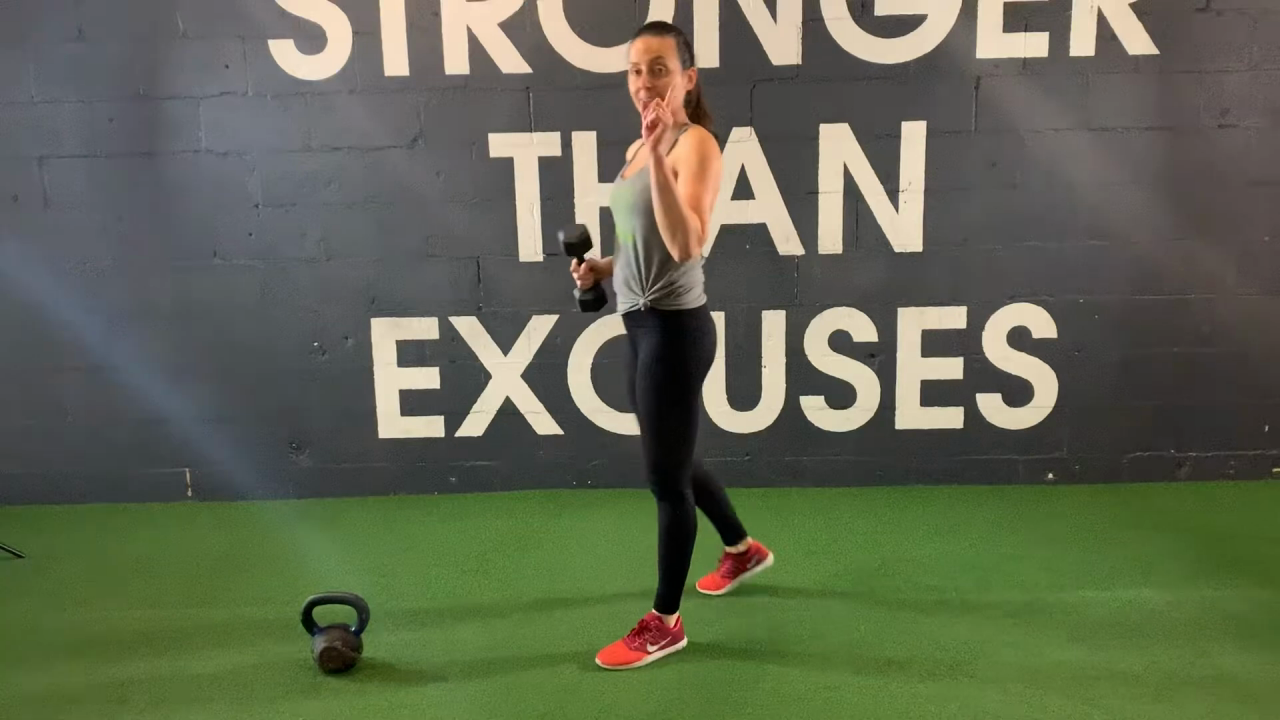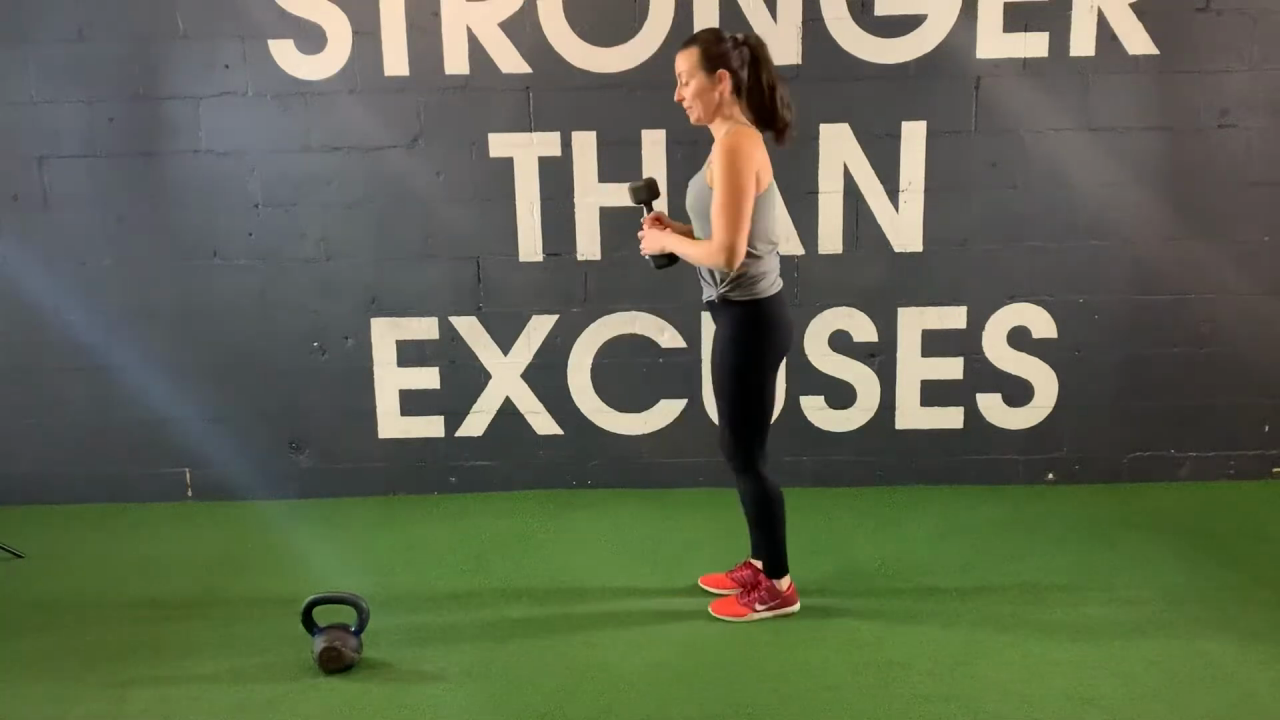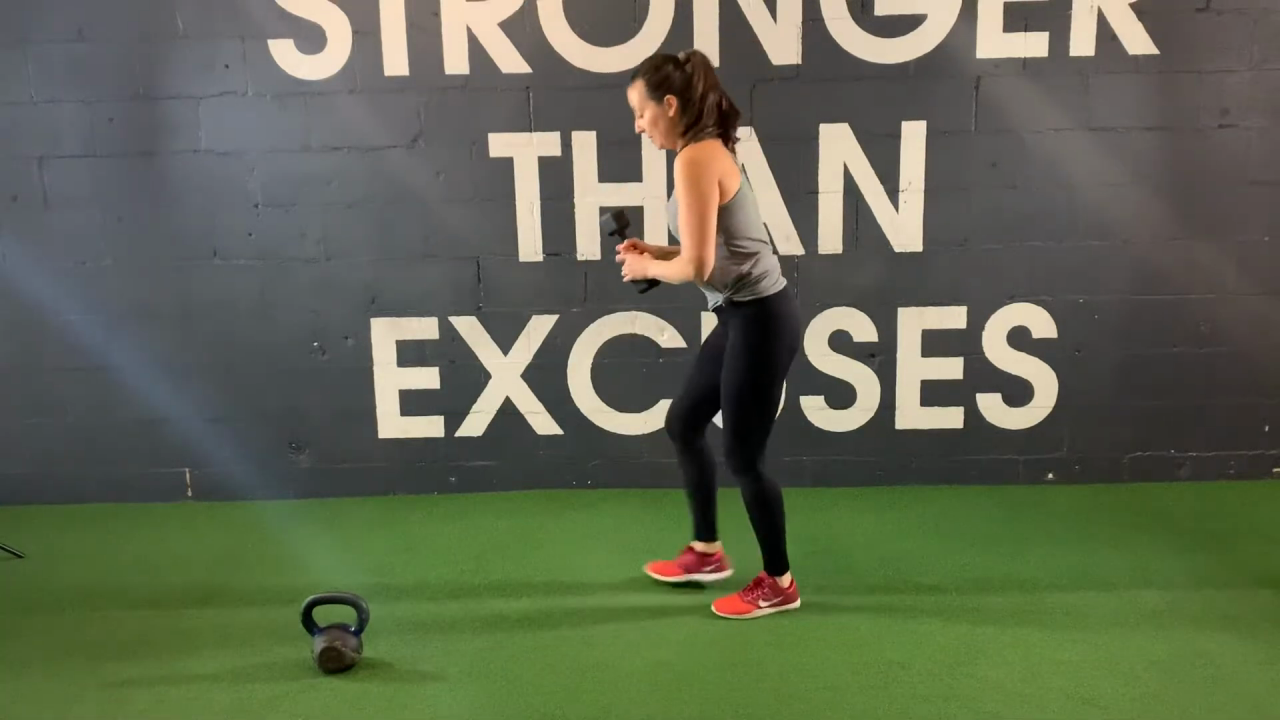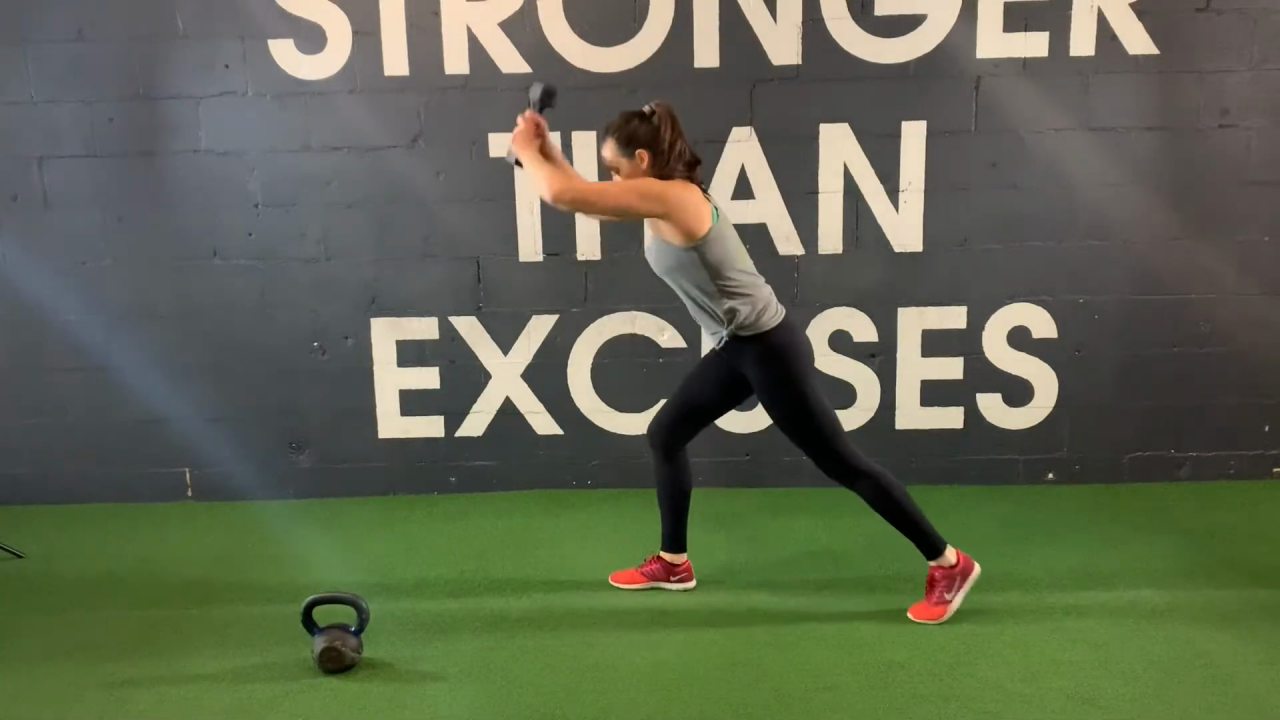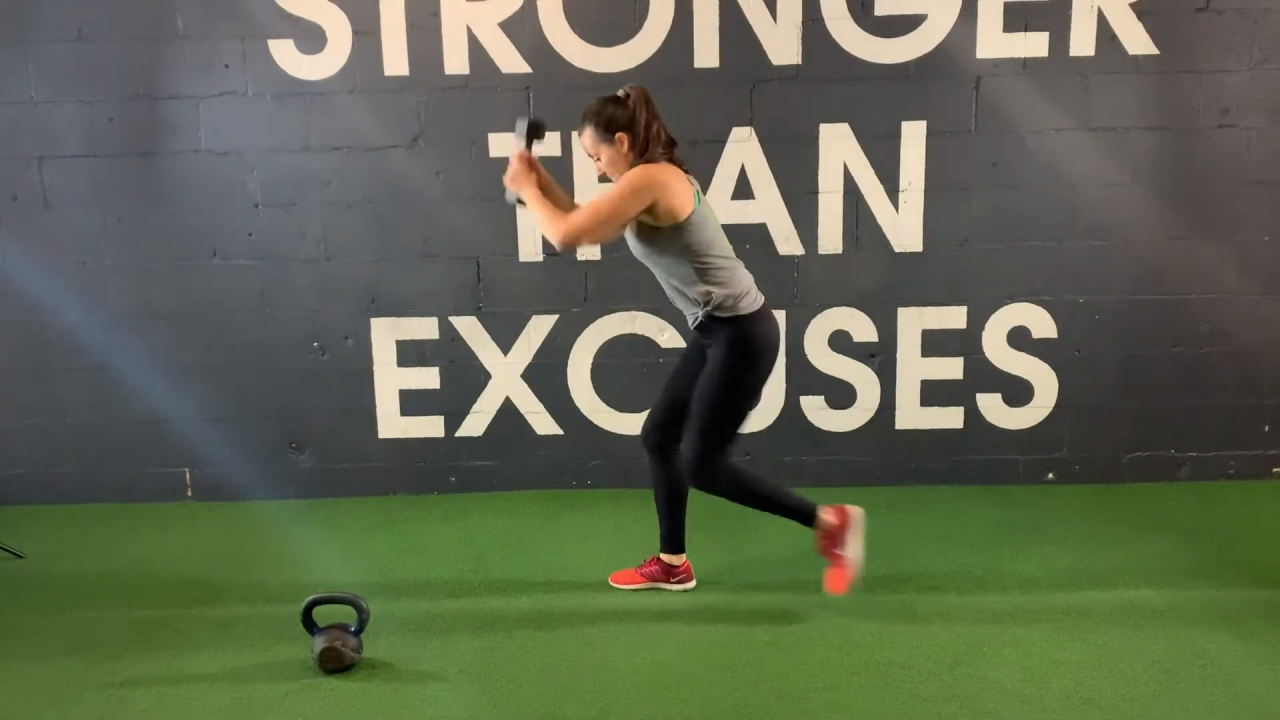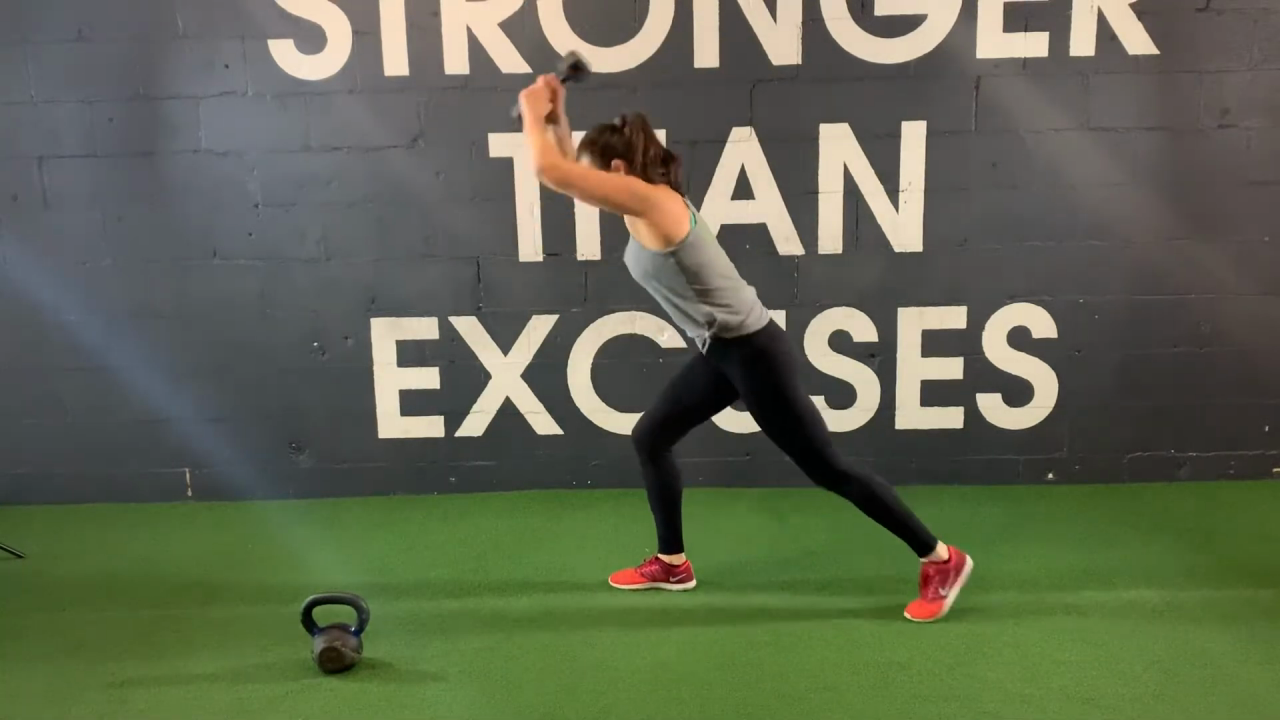
dt=0.7s
person 1, frame 1
left shoulder: (696, 145)
right shoulder: (640, 147)
left elbow: (685, 246)
left wrist: (657, 158)
right wrist: (604, 267)
left hip: (675, 329)
right hip: (641, 325)
left knee: (666, 476)
right knee: (667, 462)
left ankle: (664, 621)
right ankle: (742, 547)
person 1, frame 2
left shoulder: (735, 146)
right shoulder: (734, 141)
left elbow: (727, 254)
left wrist: (669, 242)
right wrist: (678, 229)
left hip: (750, 319)
right hip: (744, 315)
left knee: (745, 457)
right knee: (742, 450)
left ankle: (777, 587)
right ankle: (762, 564)
person 1, frame 3
left shoulder: (695, 161)
right shoulder: (707, 152)
left elbow: (698, 267)
left wrist: (647, 269)
right wrist: (653, 252)
left hip: (759, 319)
right hip: (742, 317)
left knee: (743, 456)
right knee: (682, 424)
left ankle: (779, 582)
right ankle: (706, 551)
person 1, frame 4
left shoulder: (667, 197)
right shoulder: (669, 196)
left elbow: (562, 195)
right elbow: (583, 192)
left wrist: (526, 150)
right wrist: (544, 148)
left hip: (769, 349)
right hip: (737, 349)
left knee: (841, 463)
right knee: (665, 436)
left ankle: (950, 564)
right ankle: (673, 562)
person 1, frame 5
left shoulder: (649, 180)
right shoulder: (653, 177)
left elbow: (567, 236)
right elbow: (583, 221)
left wrist: (528, 190)
right wrist: (542, 183)
left hip: (742, 333)
right hip: (717, 330)
left knee: (701, 466)
right knee: (658, 437)
left ankle: (829, 522)
right ankle: (673, 562)
person 1, frame 6
left shoulder: (648, 198)
right shoulder: (652, 199)
left elbow: (549, 173)
right elbow: (572, 172)
left wrist: (532, 116)
right wrist: (554, 121)
left hip: (753, 351)
right hip: (724, 351)
left knee: (824, 468)
right knee: (650, 438)
left ankle: (943, 561)
right ankle: (671, 563)
